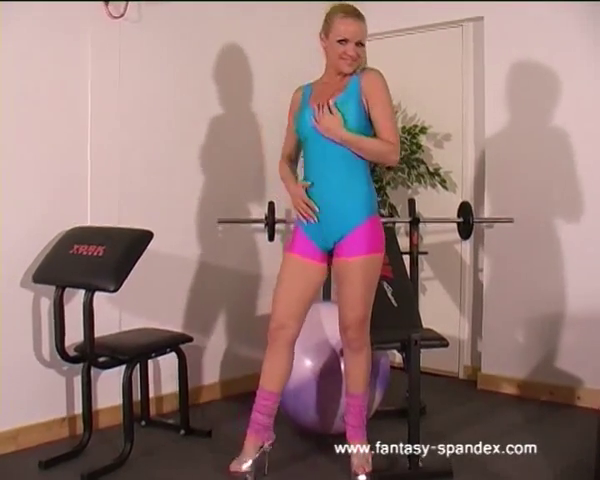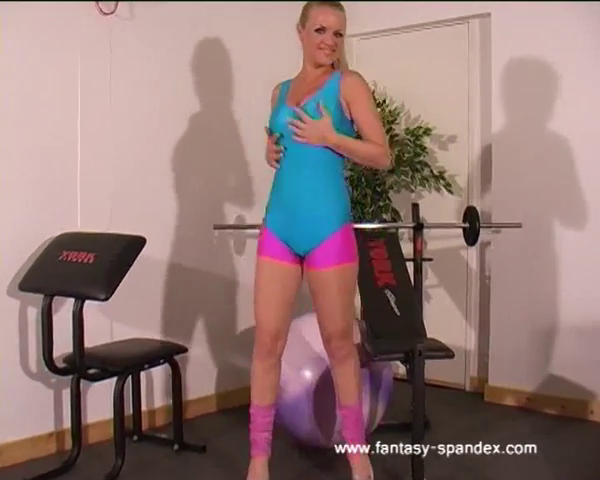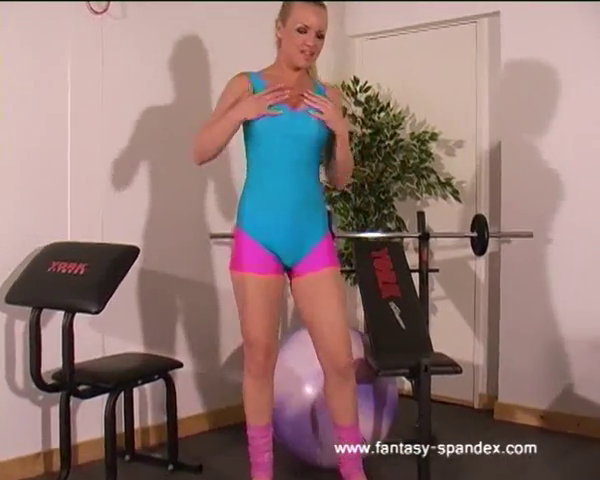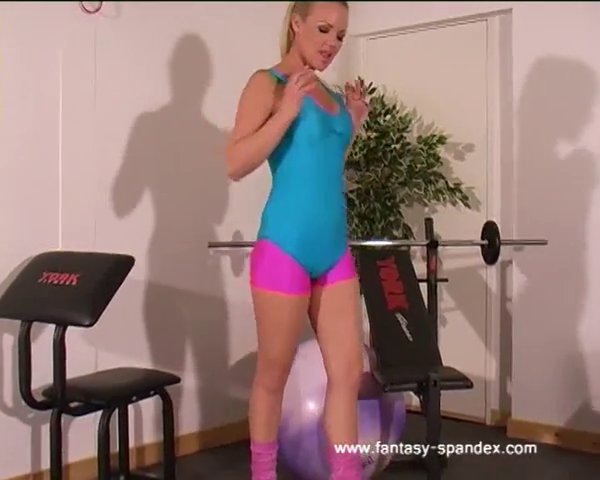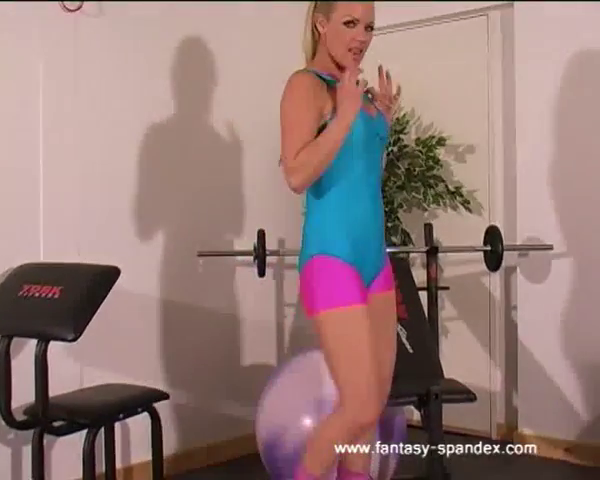
dt=0.4s
person 1, frame 1
left shoulder: (369, 82)
right shoulder: (301, 95)
left elbow: (391, 151)
right elbow: (288, 156)
left wrist: (338, 133)
right wrist: (291, 182)
left hip: (357, 220)
right hip: (310, 223)
left knee: (354, 332)
right knee: (281, 328)
left ankle: (356, 439)
right ankle: (258, 437)
person 1, frame 2
left shoulder: (349, 85)
right shoulder: (281, 90)
left elbow: (381, 158)
left wrist: (329, 137)
right wrist: (271, 152)
left hip: (329, 226)
right hip: (278, 225)
left knee: (338, 341)
right knee: (267, 340)
person 1, frame 3
left shoulder: (328, 96)
right shoulder: (247, 84)
left elbow: (340, 179)
right elbow: (200, 152)
left wrist: (338, 131)
right wrist: (242, 112)
left hip: (313, 236)
right hip: (258, 235)
left knee: (339, 357)
right knee: (259, 359)
person 1, frame 4
left shoulder: (331, 95)
right shoulder: (267, 84)
right elbow: (236, 164)
left wrist: (353, 124)
right wrist: (287, 110)
left hip: (335, 249)
right hip: (285, 246)
left knee: (348, 373)
right knee: (273, 374)
person 1, frame 5
left shoulder: (354, 90)
right shoulder: (306, 85)
right elbow: (297, 176)
left wrist: (380, 118)
right wrist: (347, 114)
left hip: (372, 257)
right hip: (329, 257)
left knee: (373, 398)
right knee: (362, 408)
